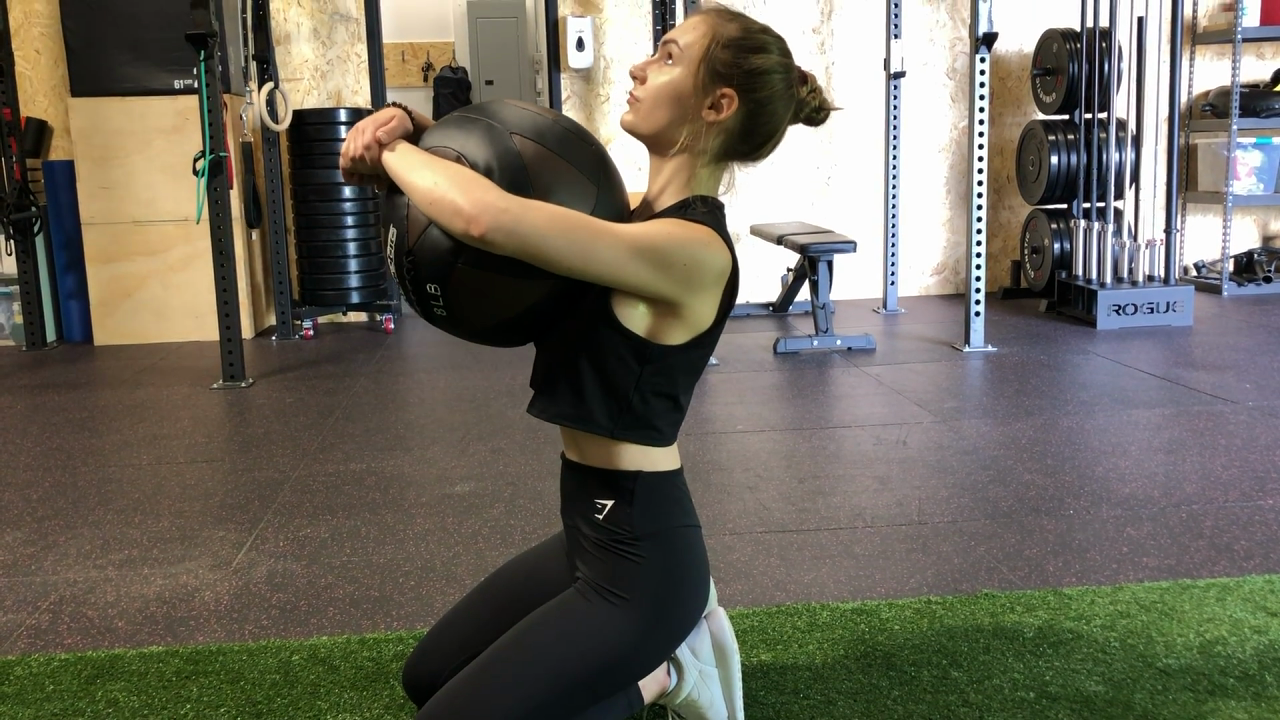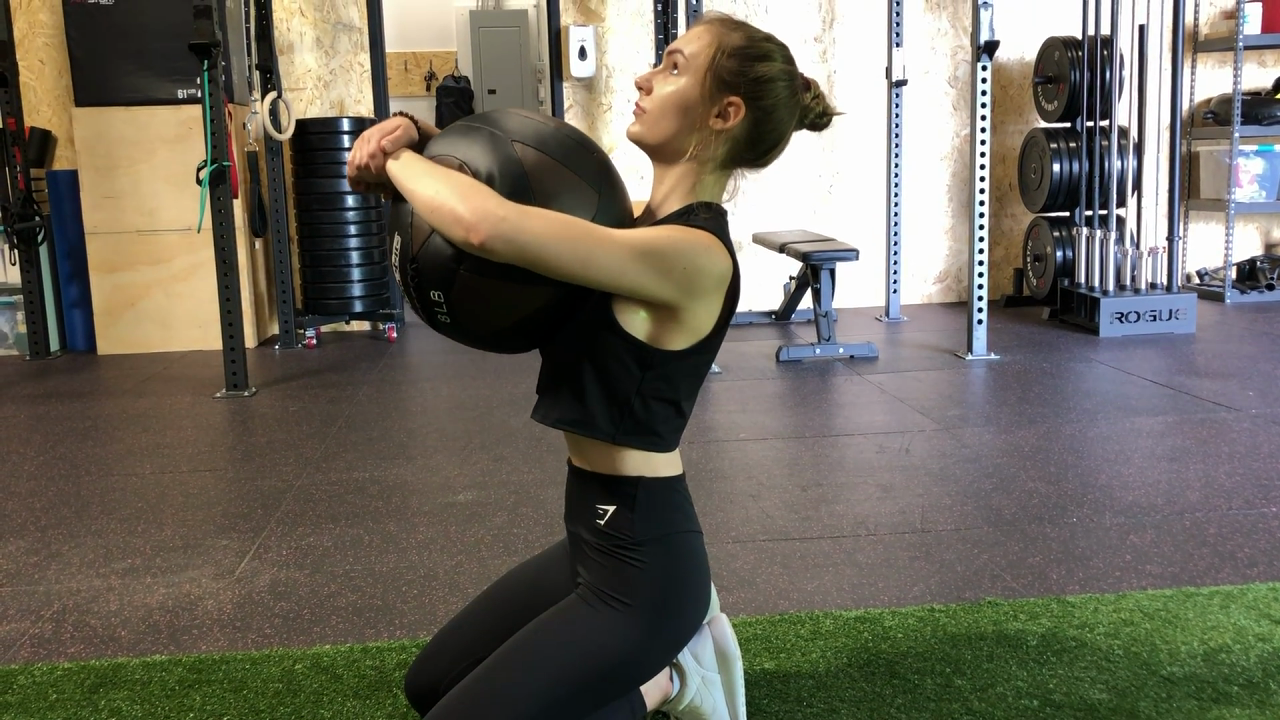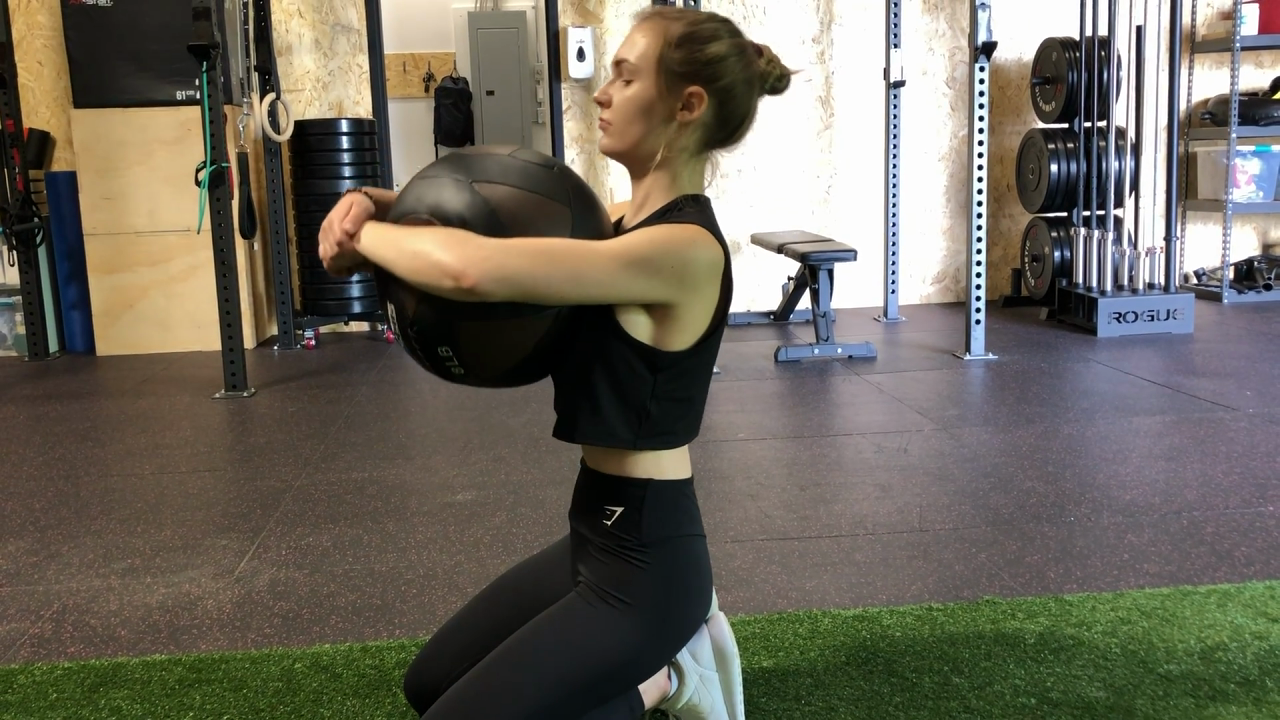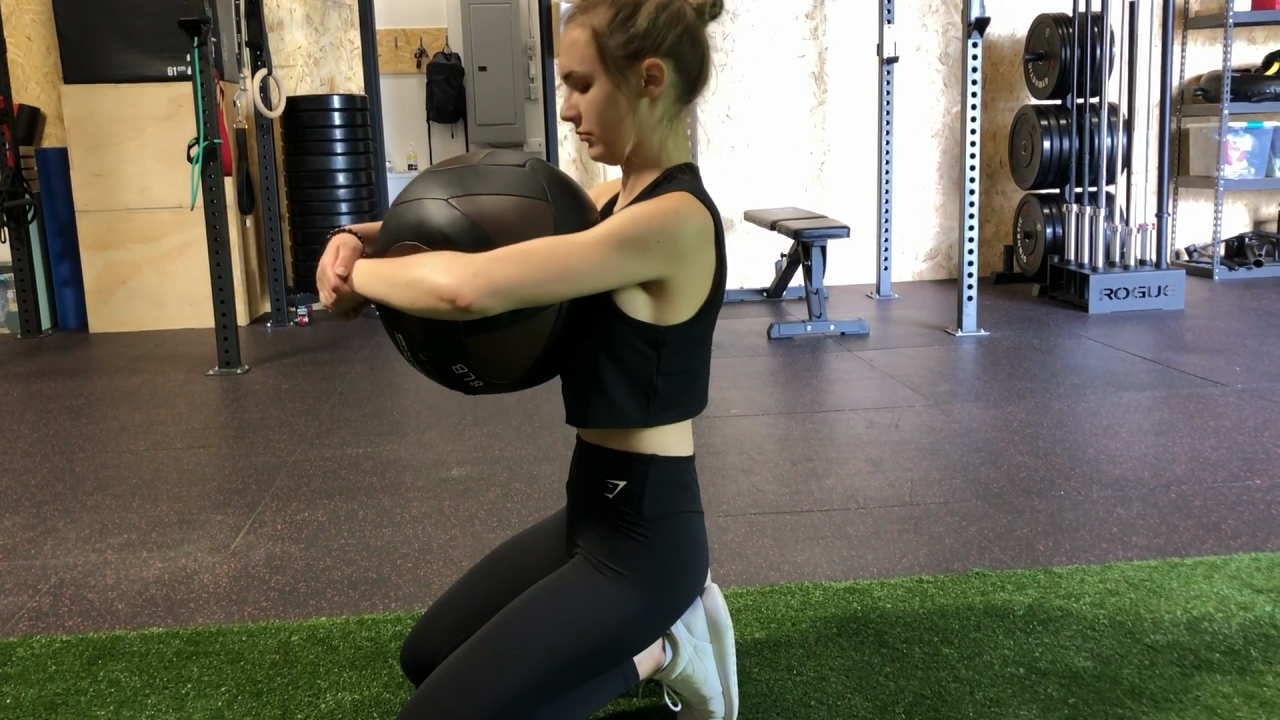
dt=0.7s
person 1, frame 1
left shoulder: (692, 247)
right shoulder: (645, 212)
left elbow: (486, 218)
left wrist: (389, 152)
right wrist: (408, 124)
left hip: (639, 557)
right hip: (598, 528)
right ankle: (658, 654)
person 1, frame 2
left shoulder: (692, 253)
right shoulder: (649, 221)
left elbow: (487, 226)
right elbow: (513, 188)
left wrist: (393, 160)
right wrist: (412, 132)
left hip: (641, 561)
right hip: (603, 536)
right ankle: (660, 658)
person 1, frame 3
left shoulder: (684, 248)
right shoulder: (633, 219)
left elbow: (473, 268)
left wrist: (367, 238)
right wrist: (373, 204)
left hip: (645, 561)
right hip: (603, 533)
right ankle: (659, 660)
person 1, frame 4
left shoulder: (674, 219)
right shoulder: (625, 197)
left elbow: (468, 288)
left wrist: (361, 275)
right wrist: (362, 238)
left hip: (642, 534)
right hip: (596, 507)
right knee: (424, 657)
left ankle: (654, 648)
right ankle: (651, 631)
